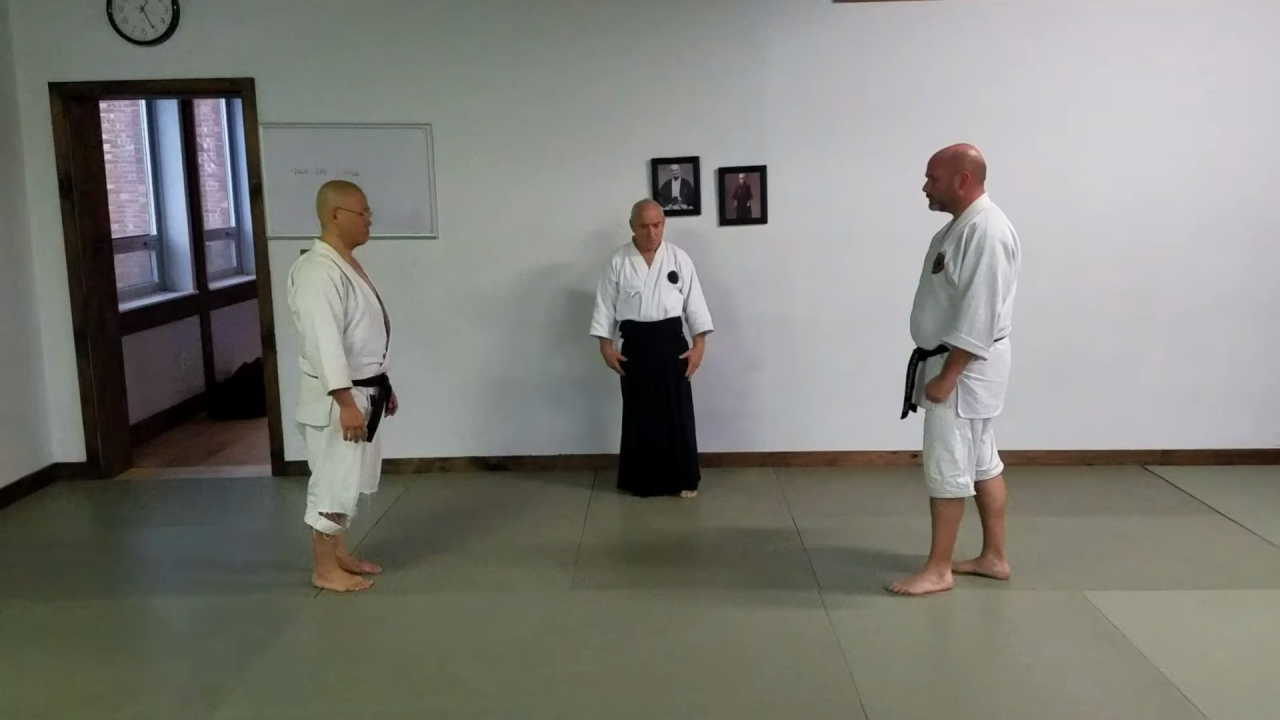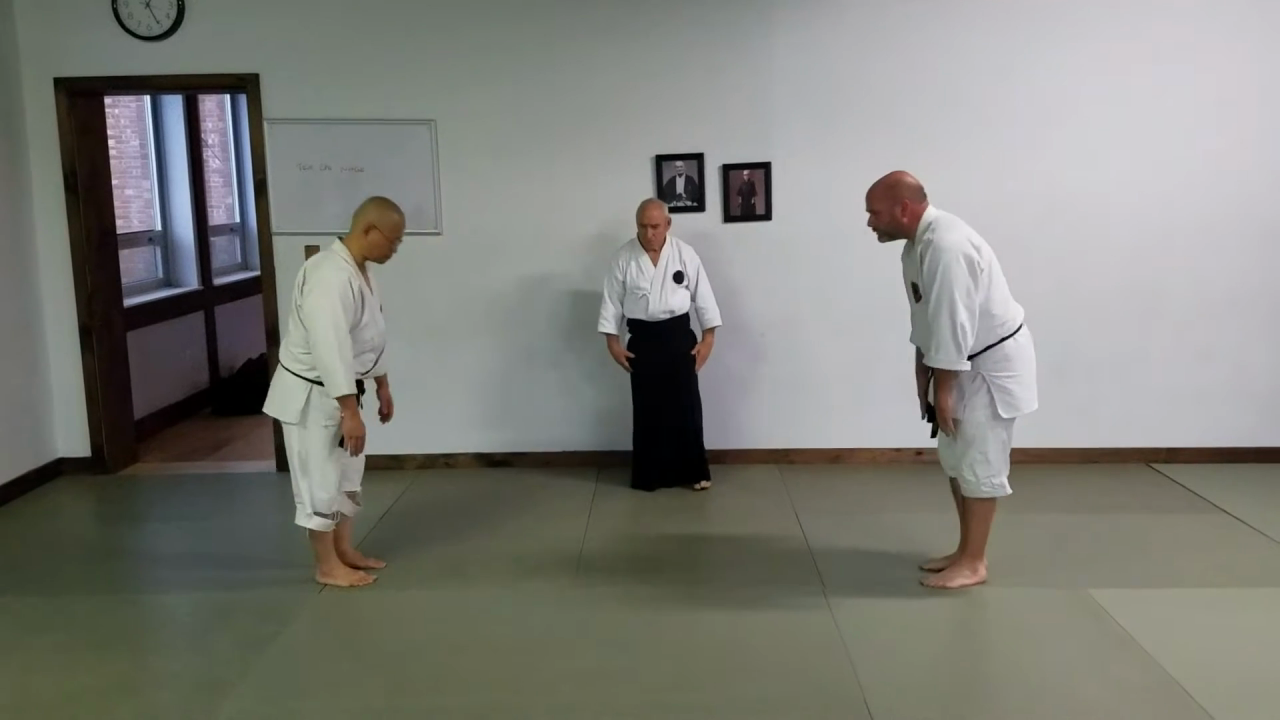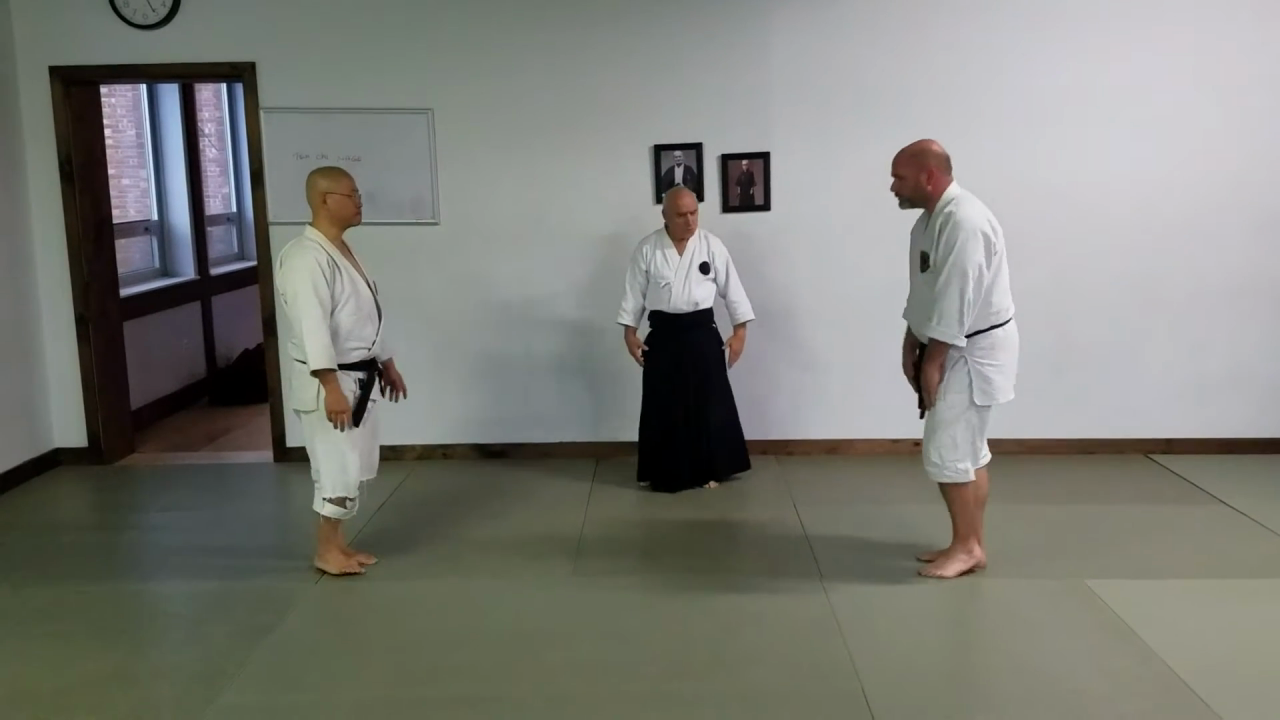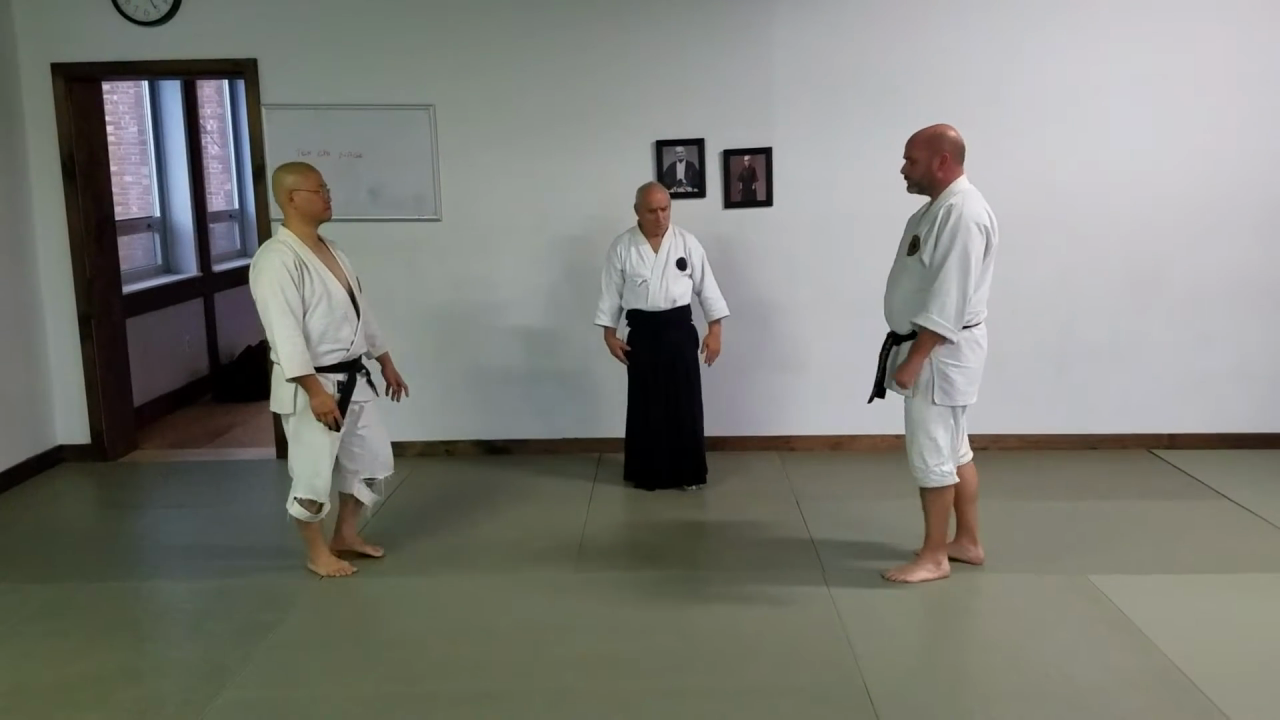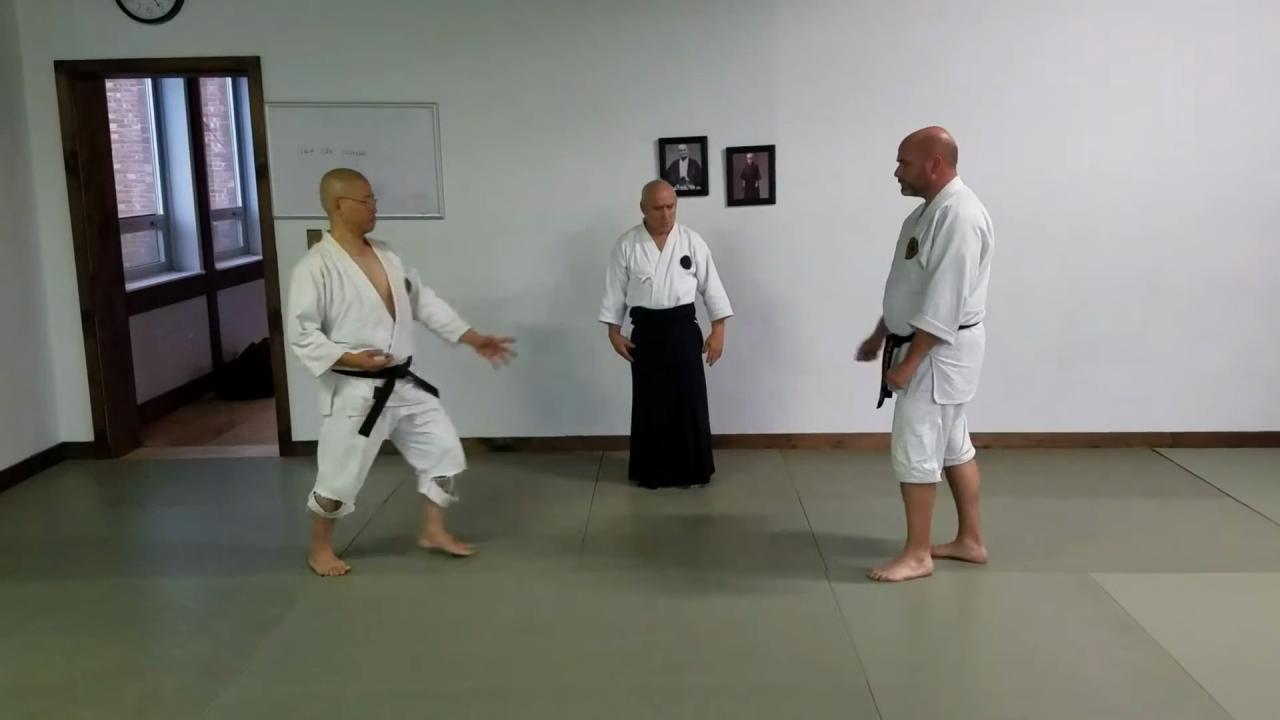
dt=1s
person 1, frame 1
left shoulder: (986, 231)
right shoulder: (963, 225)
left elbow: (979, 317)
left wrist: (947, 376)
right wrist: (941, 370)
left hip: (964, 367)
right hip: (953, 363)
left knee: (946, 465)
right knee: (980, 461)
left ankle: (938, 569)
right ankle: (994, 556)
person 1, frame 2
left shoulder: (945, 245)
right shoulder: (919, 241)
left elbow: (952, 324)
right elbow: (928, 320)
left wrist: (943, 392)
right wrist: (924, 376)
left hip: (994, 364)
right hip: (974, 362)
left knee: (980, 465)
right knee: (958, 459)
left ankle: (972, 563)
right ankle: (966, 552)
person 1, frame 3
left shoulder: (962, 220)
right shoulder: (932, 218)
left elbow: (953, 304)
right elbow: (922, 294)
left wrist: (931, 364)
right wrist: (910, 351)
left hip: (975, 352)
right hip: (959, 351)
left knee: (945, 452)
right knee: (967, 450)
left ankle: (967, 546)
right ankle: (970, 543)
person 1, frame 4
left shoulder: (962, 212)
right shoulder: (938, 208)
left elbow: (947, 300)
left wrist: (913, 358)
right wrist: (902, 347)
left hip: (942, 351)
right hip: (926, 348)
left knee: (930, 454)
right knee: (952, 448)
left ankle: (934, 557)
right ankle: (967, 542)
person 1, frame 5
left shoulder: (958, 214)
right shoulder: (929, 211)
left elbow: (945, 302)
left wrist: (907, 363)
right wrist: (880, 334)
left hip: (939, 353)
right hip: (927, 349)
left knee: (915, 451)
right knee: (951, 445)
left ankle: (918, 555)
right ankle: (970, 540)
person 2, frame 1
left shoulder: (346, 265)
right shoulder: (316, 271)
right elbow: (325, 343)
left wrist: (384, 384)
right wrist: (346, 403)
left hip: (362, 391)
right hip: (333, 397)
left knee: (351, 479)
right knee: (335, 481)
left ankle: (340, 555)
right ankle: (324, 570)
person 2, frame 2
left shoulder: (357, 269)
right shoulder: (331, 276)
left elbow: (370, 335)
right elbow: (332, 348)
left wrist: (382, 385)
right wrist: (351, 412)
left hip: (336, 392)
right hip: (311, 395)
left knee: (345, 475)
right knee: (319, 481)
left ankle: (344, 550)
right ankle: (327, 566)
person 2, frame 3
left shoulder: (341, 250)
right shoulder: (306, 256)
left elbow: (366, 315)
right elbow: (312, 327)
left wrist: (386, 365)
right wrist: (331, 387)
left hip: (358, 377)
right hip: (328, 381)
left knee: (353, 466)
right knee: (338, 468)
left ankle: (337, 544)
right ankle: (326, 550)
person 2, frame 4
left shoulder: (329, 249)
right shoulder: (277, 260)
left elbow: (358, 310)
right elbow: (284, 333)
left wrist: (386, 362)
right wrist: (315, 390)
left hip: (351, 378)
right hip: (311, 385)
left knee: (370, 458)
right knee: (314, 473)
left ankle: (346, 534)
right ankle: (317, 552)
person 2, frame 5
left shoulder: (386, 255)
right shoulder: (316, 266)
left elbow: (425, 301)
right elbow: (301, 334)
left wrist: (473, 338)
right wrist: (349, 359)
left hip: (403, 382)
right hip: (356, 390)
left knee: (443, 452)
right knee: (341, 476)
left ankle: (435, 531)
right ankle: (320, 549)
person 3, frame 1
left shoulder: (678, 258)
right shoulder: (619, 261)
left elbow: (694, 302)
right elbow: (606, 305)
left wrist: (699, 344)
right wrist: (606, 346)
left hip: (671, 342)
right hip: (635, 345)
left knee: (678, 413)
right knee: (639, 415)
left ankle: (684, 479)
right ankle: (640, 480)
person 3, frame 2
left shoulder: (684, 254)
right shoulder: (624, 258)
left elbow: (702, 296)
right elbow: (612, 301)
left wrist: (708, 337)
right wrist: (613, 342)
left hip: (679, 337)
right hip: (643, 340)
left knee: (686, 405)
right knee: (648, 409)
left ankle: (694, 471)
right ankle: (649, 474)
person 3, frame 3
left shoulder: (711, 245)
right shoulder: (647, 248)
left elbow: (731, 288)
right elbow: (634, 292)
left wrist: (739, 331)
right wrist: (630, 332)
left hip: (701, 332)
right hip: (662, 334)
left knee: (708, 403)
right knee: (660, 407)
left ankle: (708, 470)
right ankle: (660, 473)
person 3, frame 4
left shoulder: (686, 242)
right shoulder: (621, 247)
left elbow: (706, 286)
right elbow: (611, 293)
left wrist: (715, 329)
right wrist: (610, 334)
left hip: (679, 330)
right hip: (642, 333)
left knee: (685, 403)
right knee: (645, 406)
left ankle: (688, 471)
right ankle: (647, 472)
person 3, frame 5
left shoulder: (692, 241)
right shoulder: (627, 244)
left elbow: (711, 286)
right elbow: (616, 290)
left wrist: (718, 330)
right wrist: (614, 332)
left hip: (683, 329)
right hip: (646, 331)
left knee: (689, 401)
right knee: (649, 403)
left ankle: (692, 470)
right ankle: (651, 470)
